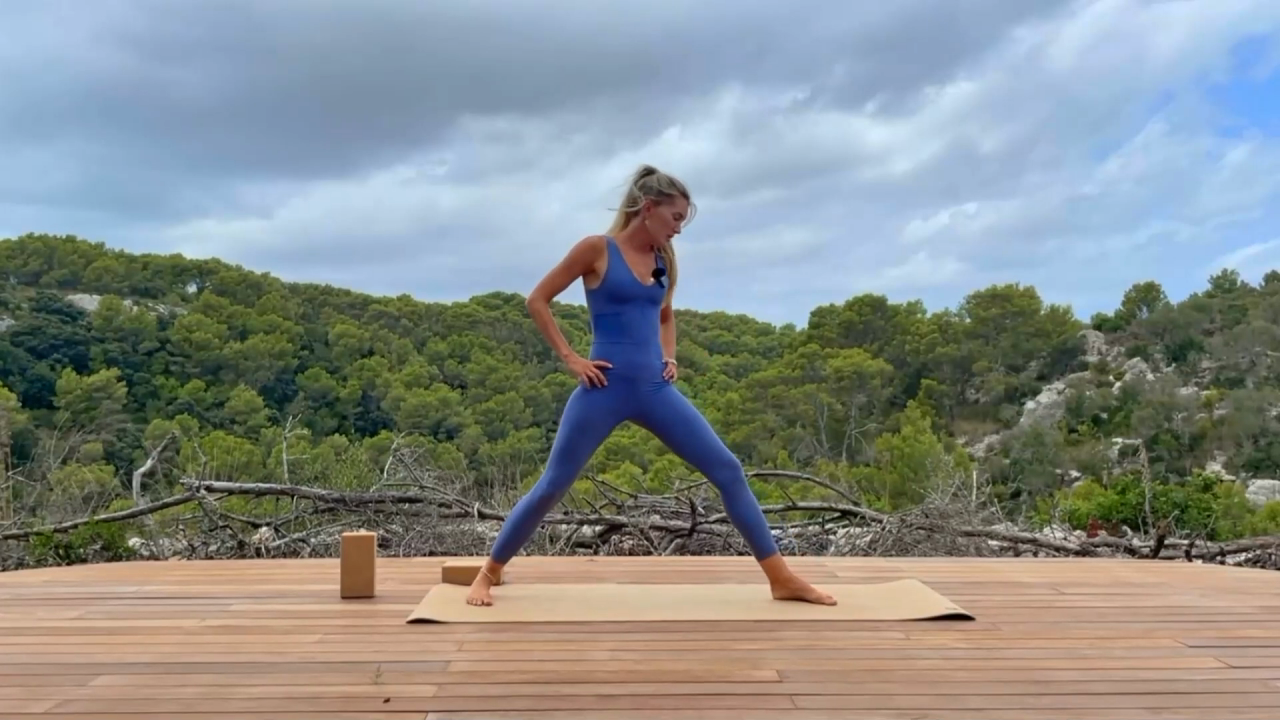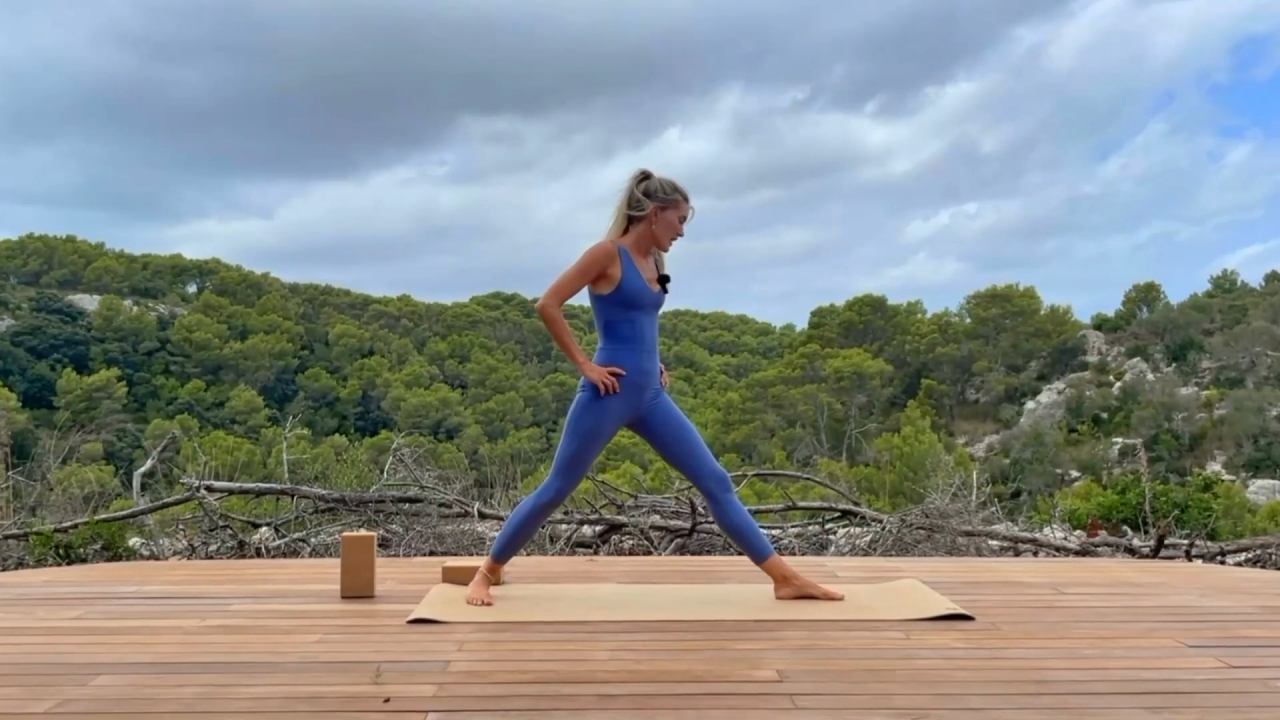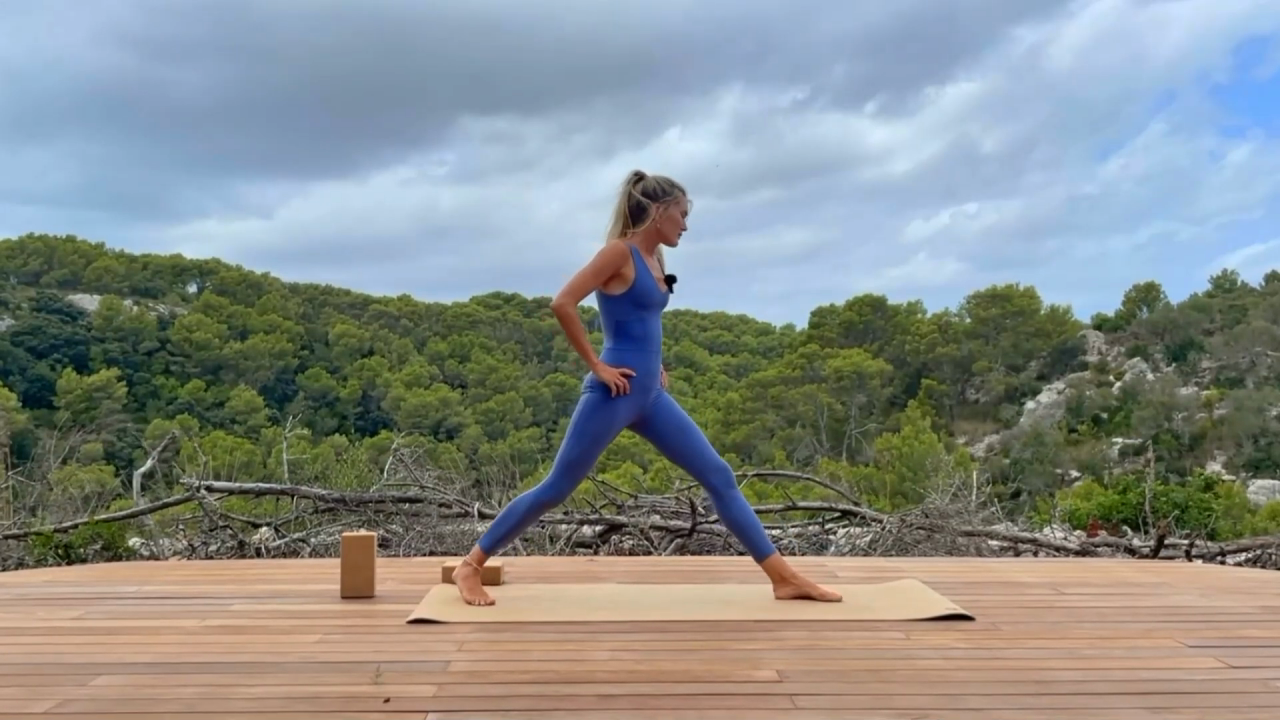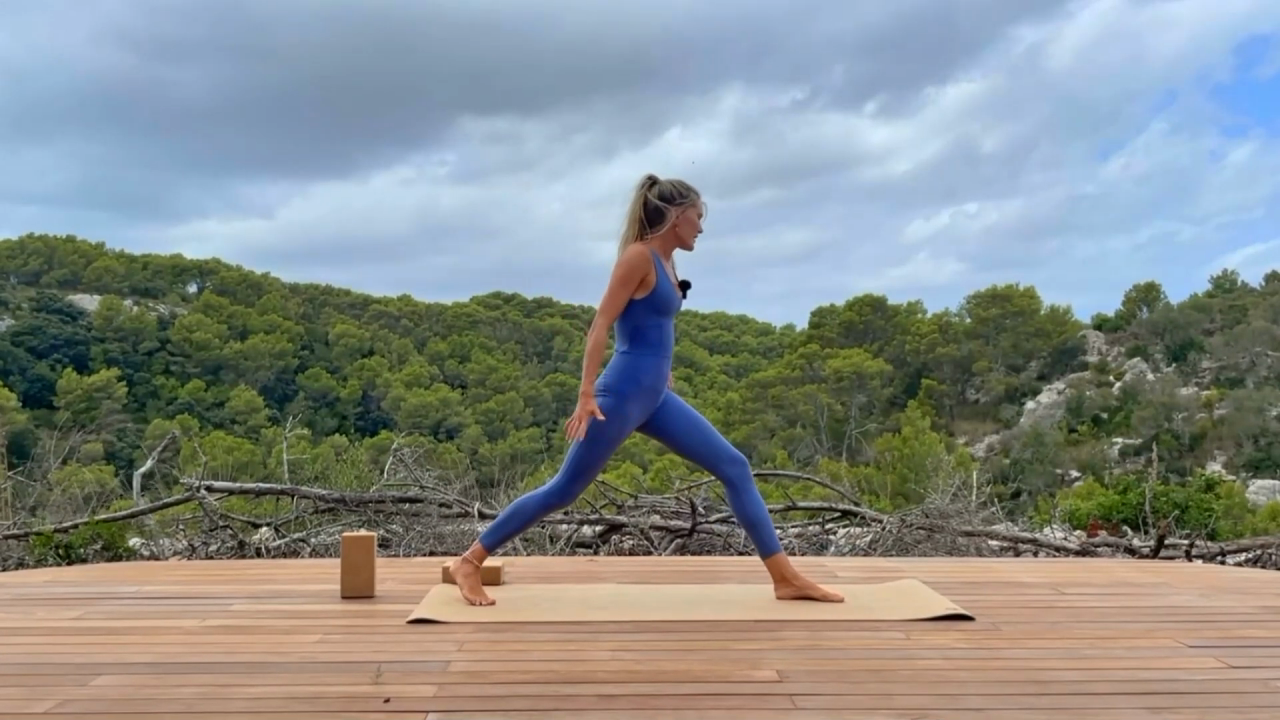
dt=1s
person 1, frame 1
left shoulder: (663, 259)
right shoulder: (596, 248)
right elbow: (537, 300)
left wrist: (669, 358)
right wrist: (570, 358)
left hip: (655, 388)
right hip: (603, 387)
left knee: (727, 469)
right knee: (552, 487)
left ankle: (782, 579)
right ankle: (487, 574)
person 1, frame 2
left shoulder: (654, 262)
right shoulder: (608, 252)
right elbow: (547, 305)
right wrist: (583, 364)
left hip: (651, 394)
right hip: (608, 393)
left knee: (715, 481)
right knee: (555, 490)
left ankle: (785, 578)
right ankle: (485, 574)
person 1, frame 3
left shoulder: (654, 259)
right shoulder: (619, 251)
right elbow: (562, 304)
right wrist: (596, 365)
left hip: (650, 394)
right hip: (613, 392)
left knee: (719, 476)
right knee: (557, 488)
left ankle: (784, 577)
right ankle: (471, 566)
person 1, frame 4
left shoulder: (663, 261)
right shoulder: (639, 255)
right elbow: (600, 324)
right wrist: (586, 396)
left hip: (656, 396)
right hip: (622, 393)
left knee: (734, 467)
right knee: (564, 490)
left ankle: (785, 577)
right ankle: (469, 562)
